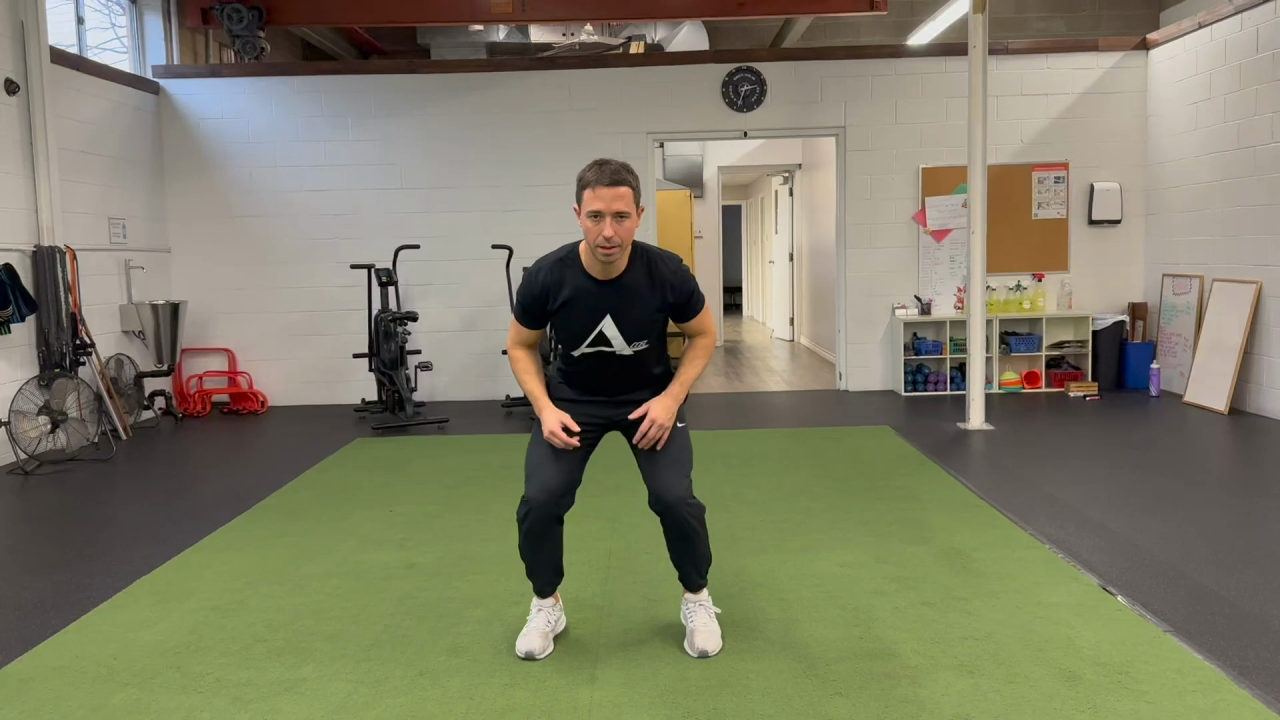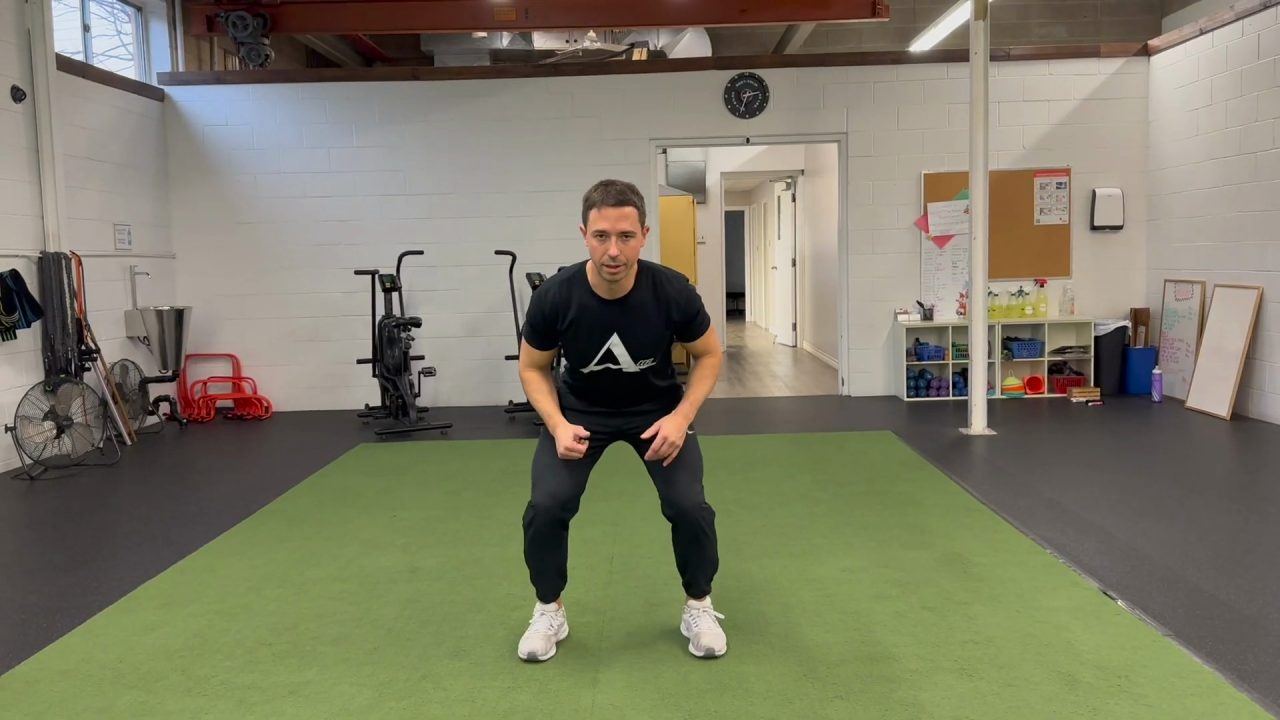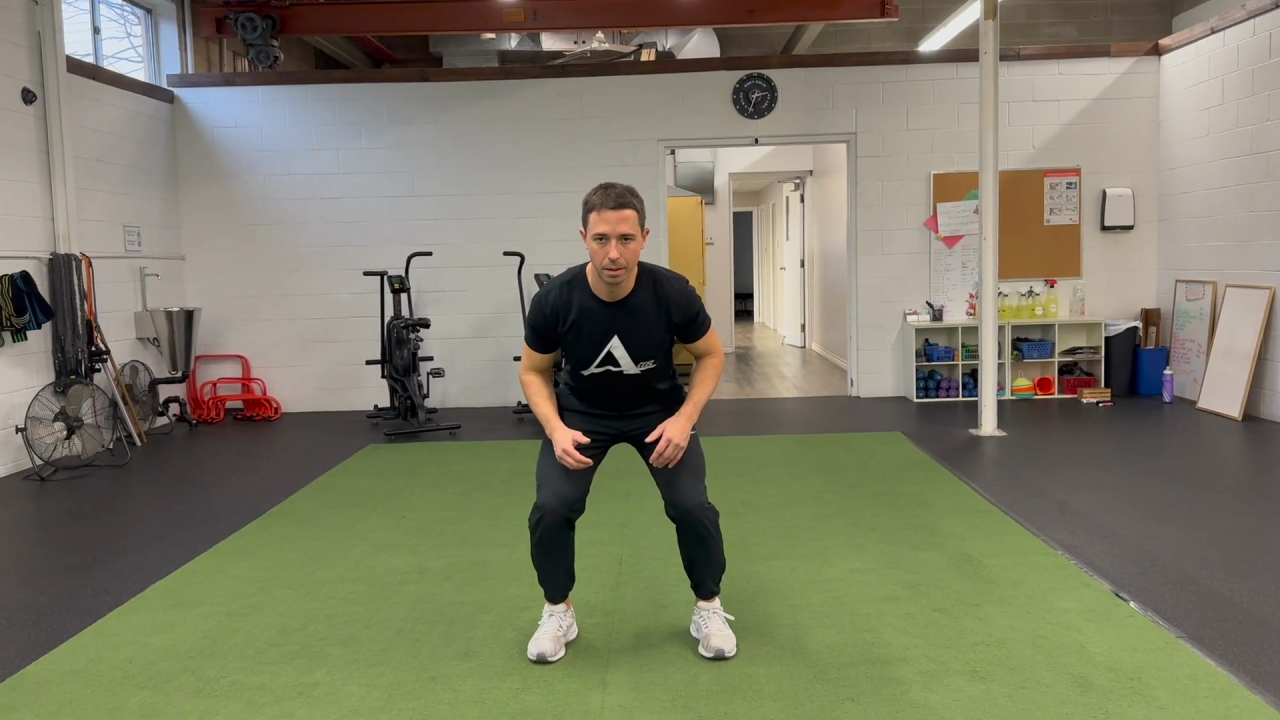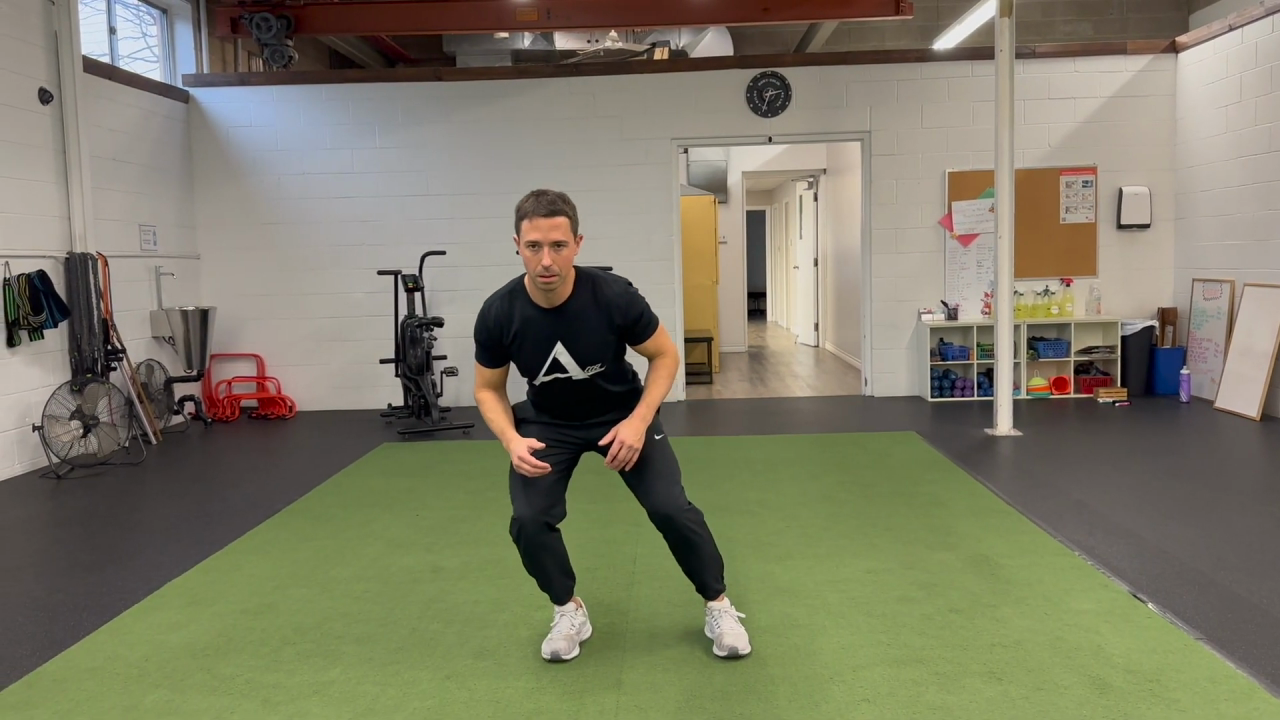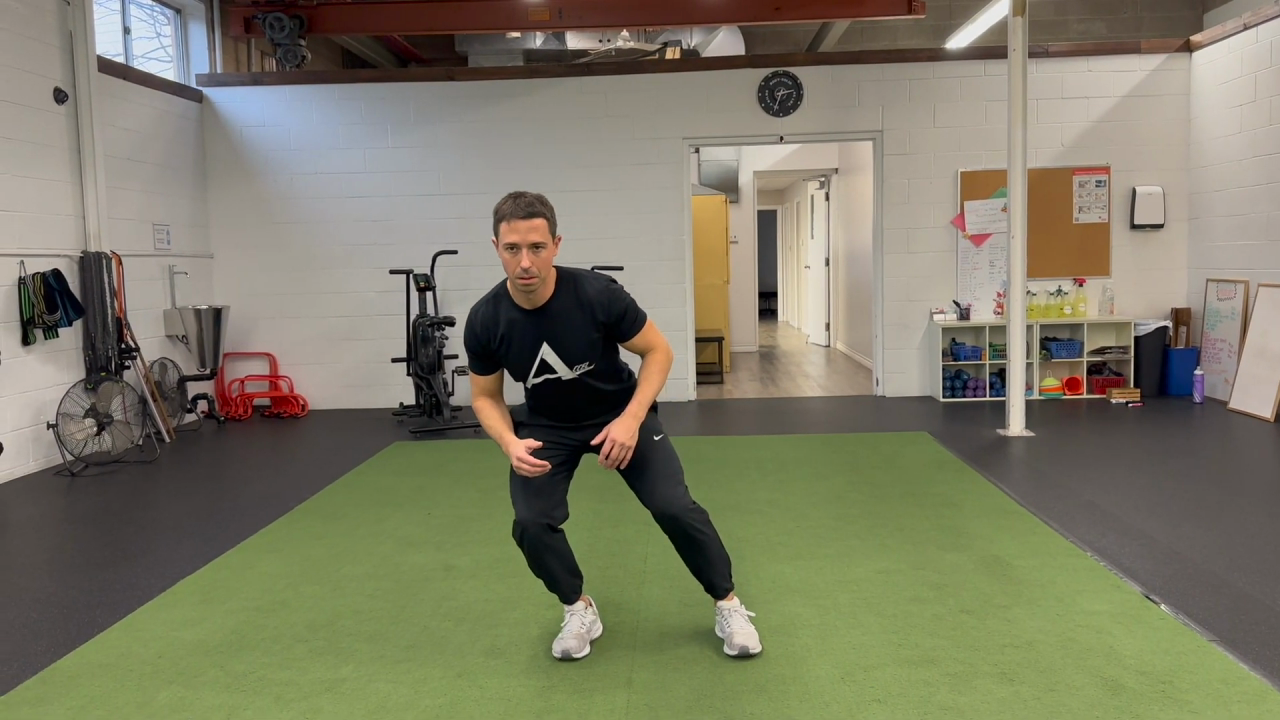
dt=1s
person 1, frame 1
left shoulder: (667, 273)
right shoulder: (546, 277)
left elbow: (704, 335)
right elbow: (520, 346)
left wrist: (671, 398)
right wrist: (545, 408)
left hip: (650, 397)
right hip: (573, 399)
left knee: (674, 499)
right knee: (540, 501)
left ankle: (696, 598)
right ankle: (546, 605)
person 1, frame 2
left shoulder: (673, 292)
right shoulder: (554, 297)
left elbow: (709, 355)
right elbow: (533, 368)
left wrist: (681, 416)
right wrist: (558, 425)
left hip: (657, 409)
right hip: (579, 409)
left knee: (689, 507)
right knee: (545, 507)
left ankle: (698, 606)
right ankle: (549, 610)
person 1, frame 3
left shoulder: (672, 293)
right shoulder: (554, 301)
left elbow: (710, 355)
right elbow: (533, 372)
left wrist: (684, 418)
right wrist: (556, 429)
left hip: (658, 409)
right hip: (581, 411)
left knee: (693, 507)
right knee: (551, 509)
left ankle: (708, 607)
right ankle: (558, 611)
person 1, frame 4
left shoulder: (613, 296)
right shoulder: (498, 314)
left elbow: (665, 356)
right elbow: (488, 389)
left wrist: (638, 422)
right wrist: (512, 440)
left hip: (621, 415)
right hip: (547, 422)
left knee: (670, 508)
right knee: (529, 519)
left ankle: (718, 605)
right ankle: (569, 610)
person 1, frame 5
left shoulder: (597, 294)
right shoulder: (485, 321)
left elbow: (658, 351)
right elbow: (485, 396)
left wrist: (631, 420)
right wrist: (510, 442)
left hip: (619, 413)
right hip: (546, 425)
left knee: (674, 507)
right knee: (531, 522)
left ankle: (727, 604)
right ankle: (579, 608)
